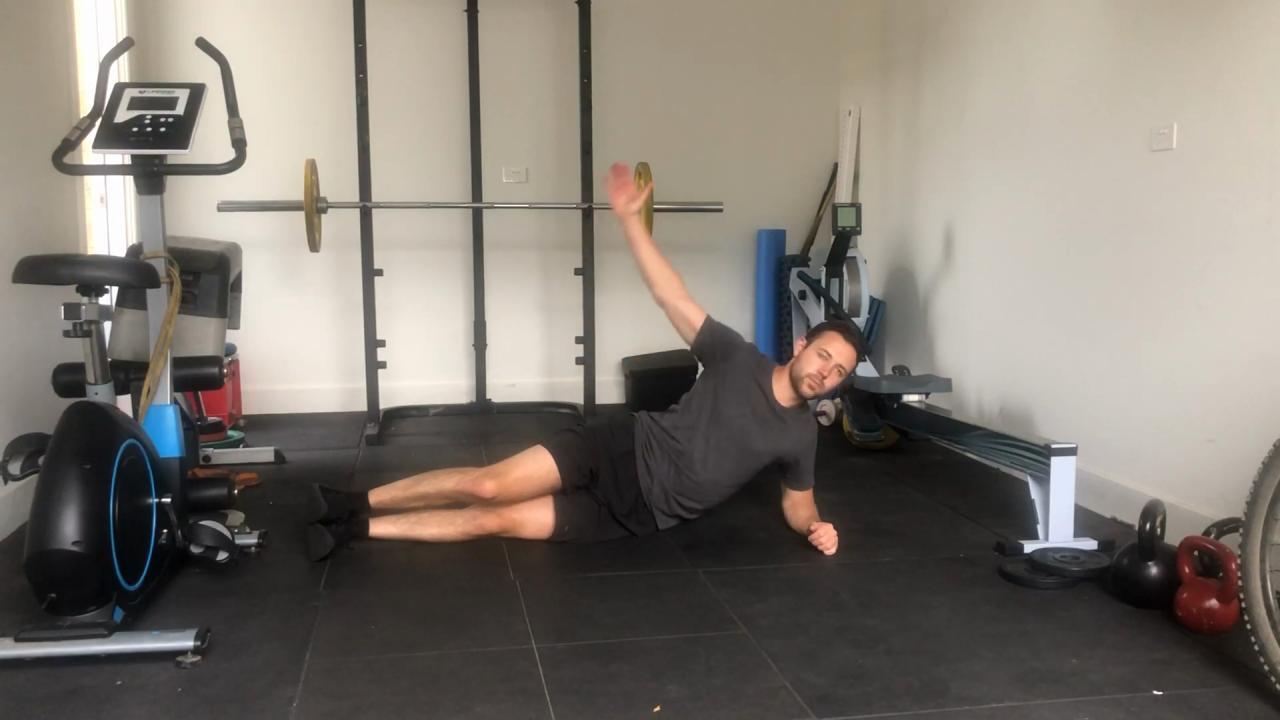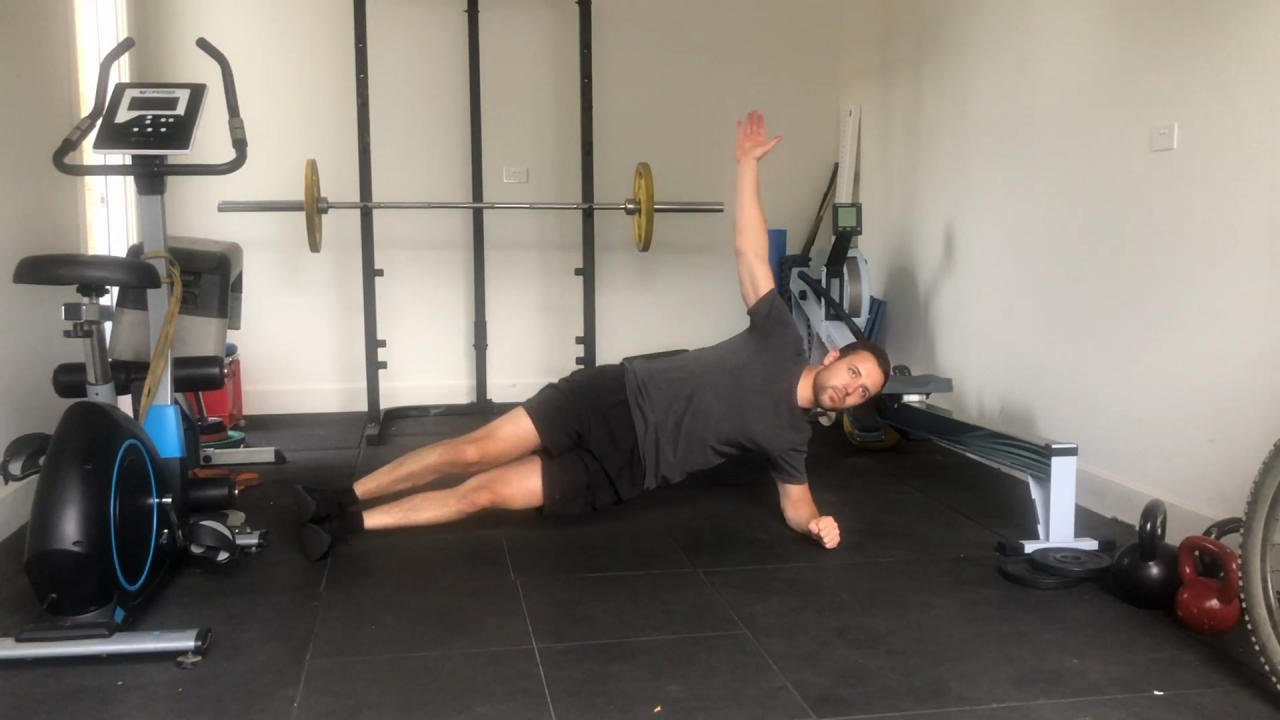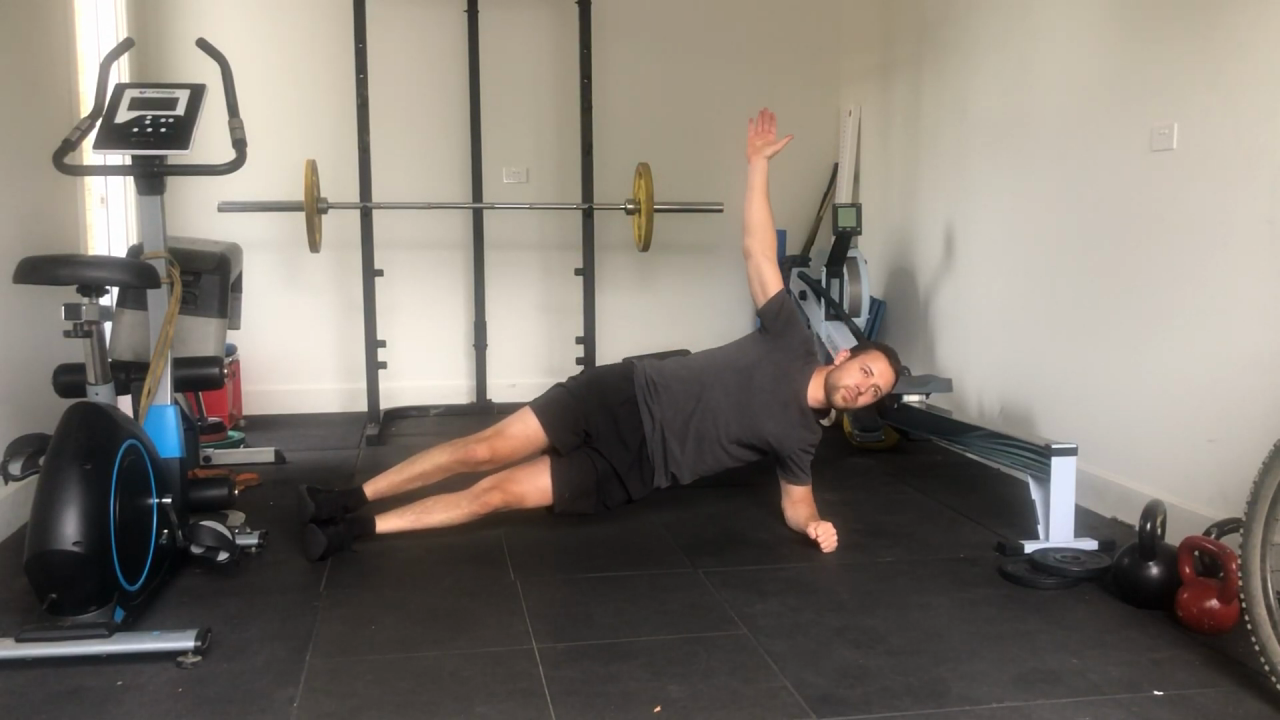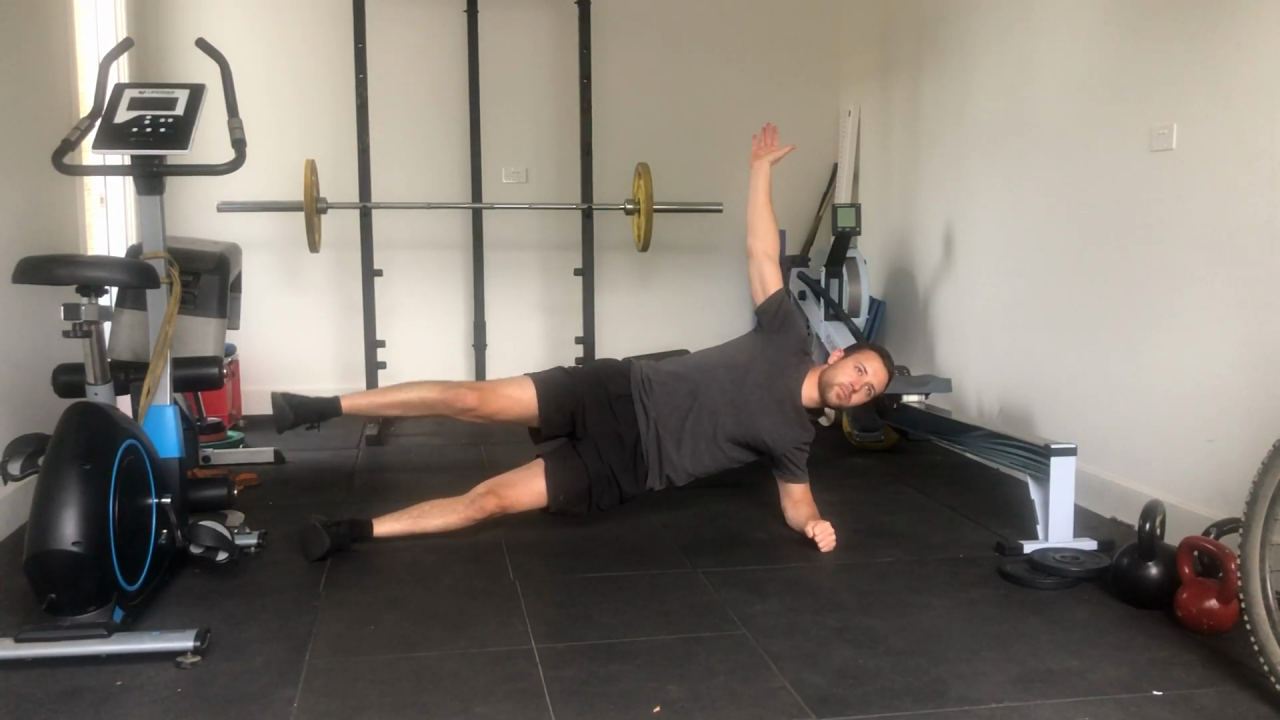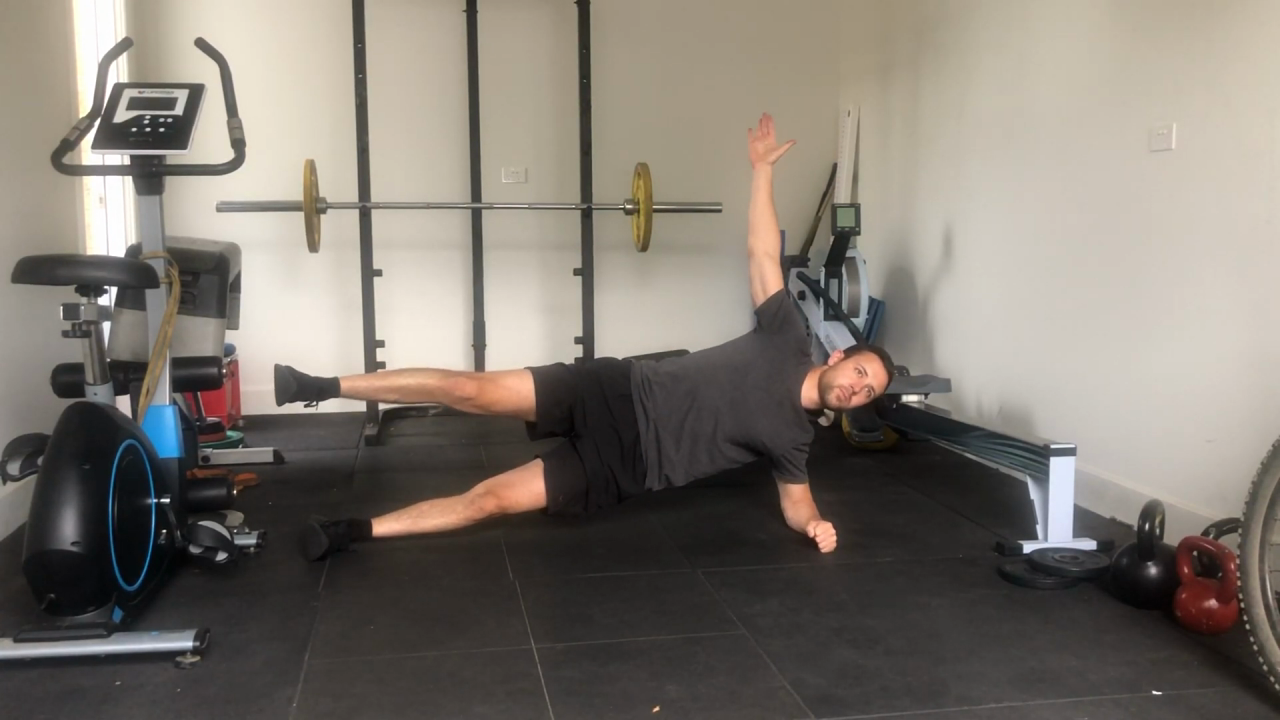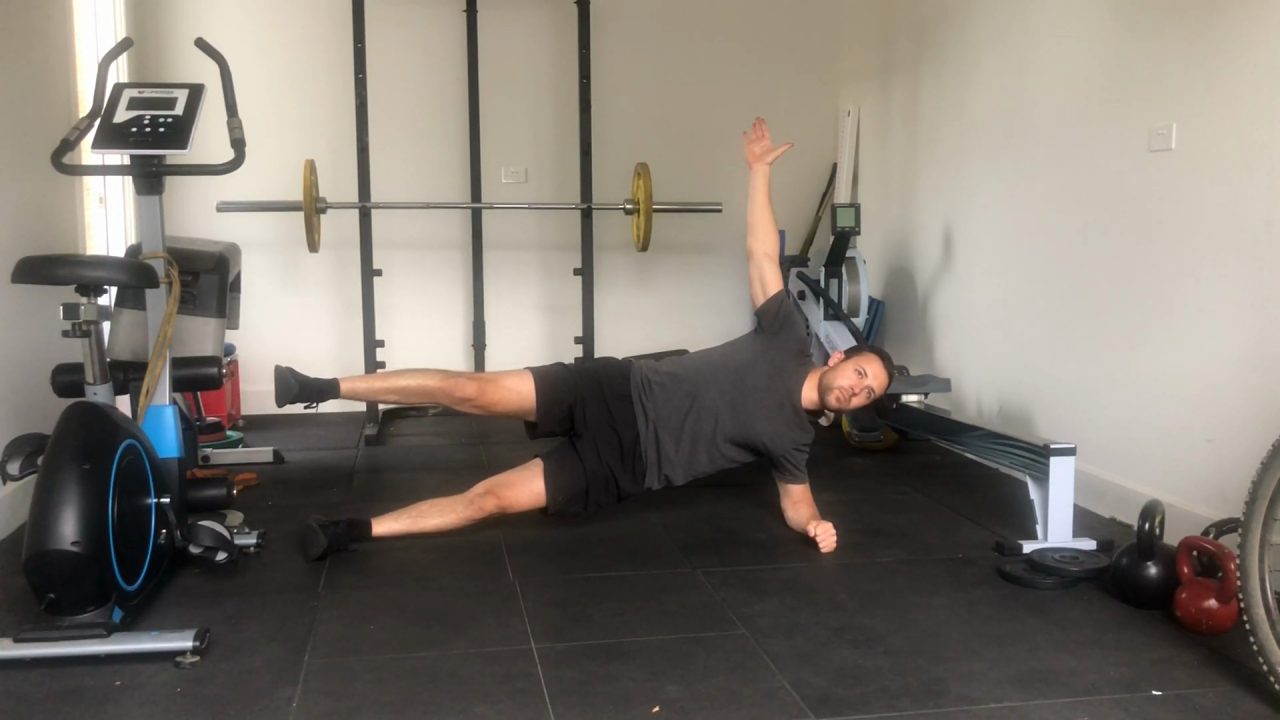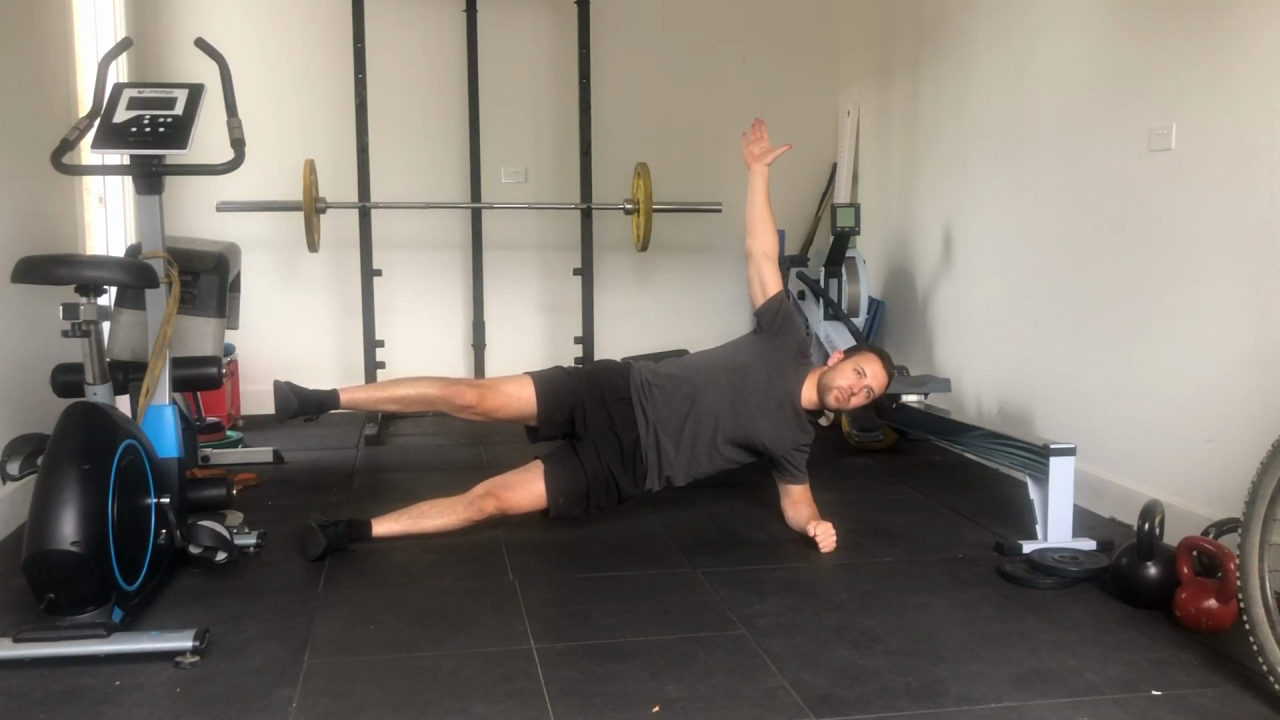
dt=0.7s
person 1, frame 1
left shoulder: (799, 435)
right shoulder: (736, 359)
left elbow: (797, 504)
right elbow: (670, 295)
left wrist: (815, 527)
right wrist: (630, 218)
left hip: (638, 512)
right hip: (623, 447)
left knee: (495, 520)
right knee: (491, 487)
left ankle: (359, 531)
right ankle: (357, 507)
person 1, frame 2
left shoulder: (790, 434)
right shoulder: (782, 342)
left elbow: (794, 498)
right elbow: (750, 249)
left wrist: (816, 523)
right wrist: (747, 161)
left hip: (621, 462)
right hip: (611, 398)
left knee: (486, 493)
right knee: (477, 452)
left ankle: (352, 523)
right ankle: (345, 501)
person 1, frame 3
left shoulder: (800, 433)
right shoulder: (792, 341)
left elbow: (796, 499)
right elbow: (759, 251)
left wrist: (815, 525)
right wrist: (758, 162)
left hip: (633, 462)
right hip: (623, 395)
left knee: (497, 493)
right knee: (488, 450)
left ankle: (360, 528)
right ankle: (353, 501)
person 1, frame 4
left shoulder: (794, 435)
right shoulder: (787, 338)
left elbow: (795, 499)
right elbow: (762, 251)
left wrist: (815, 525)
right wrist: (761, 168)
left hip: (626, 462)
right hip: (618, 394)
left knee: (491, 499)
right knee: (475, 400)
left ankle: (353, 531)
right ankle: (324, 405)
person 1, frame 5
left shoulder: (794, 435)
right shoulder: (788, 340)
left elbow: (794, 500)
right elbow: (763, 253)
left wrist: (816, 525)
right wrist: (762, 168)
left hip: (622, 464)
right hip: (619, 394)
left knee: (488, 500)
right knee: (473, 391)
left ankle: (352, 531)
right ankle: (323, 386)
person 1, frame 6
left shoulder: (793, 435)
right shoulder: (787, 339)
left elbow: (795, 498)
right elbow: (763, 253)
left wrist: (816, 524)
right wrist: (759, 169)
left hip: (623, 463)
right hip: (617, 394)
left knee: (491, 497)
right knee: (473, 391)
left ankle: (353, 531)
right ankle: (321, 387)
person 1, frame 7
left shoulder: (794, 436)
right shoulder: (787, 342)
left elbow: (794, 500)
right elbow: (762, 255)
left wrist: (816, 525)
right wrist: (757, 170)
left hip: (622, 467)
right hip: (618, 396)
left knee: (488, 500)
right knee: (474, 399)
left ankle: (351, 532)
right ankle: (320, 400)
